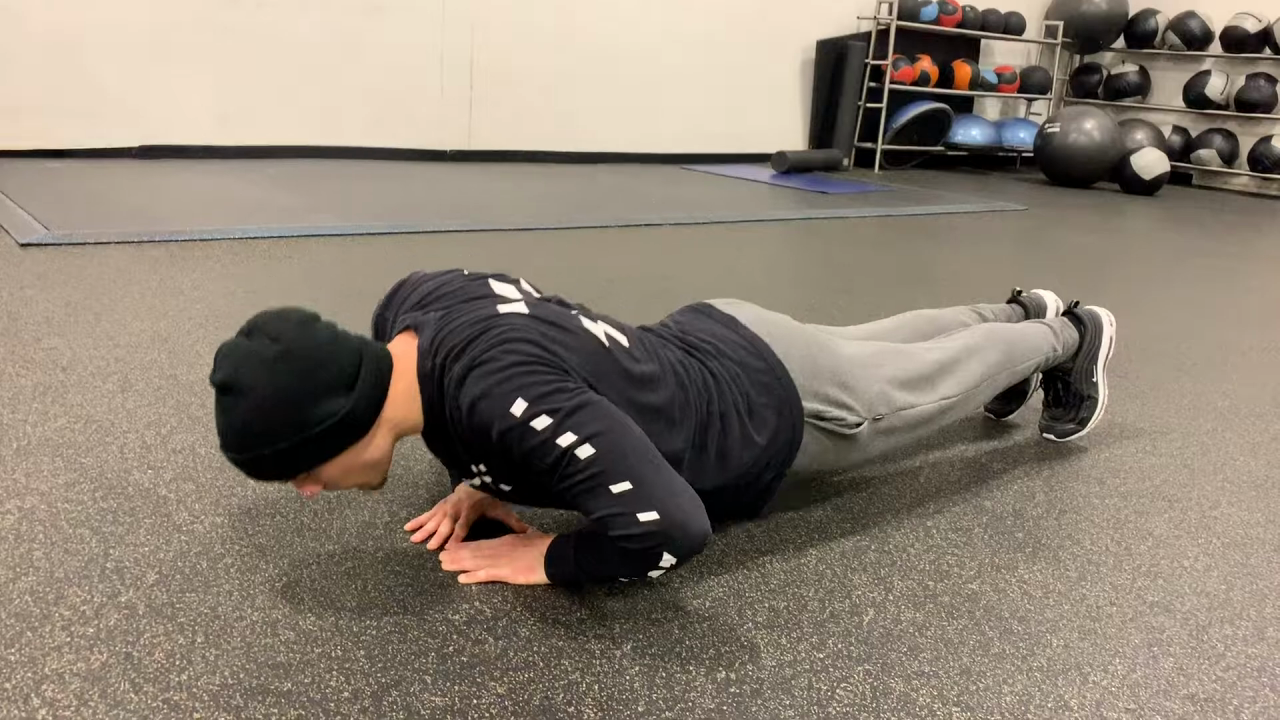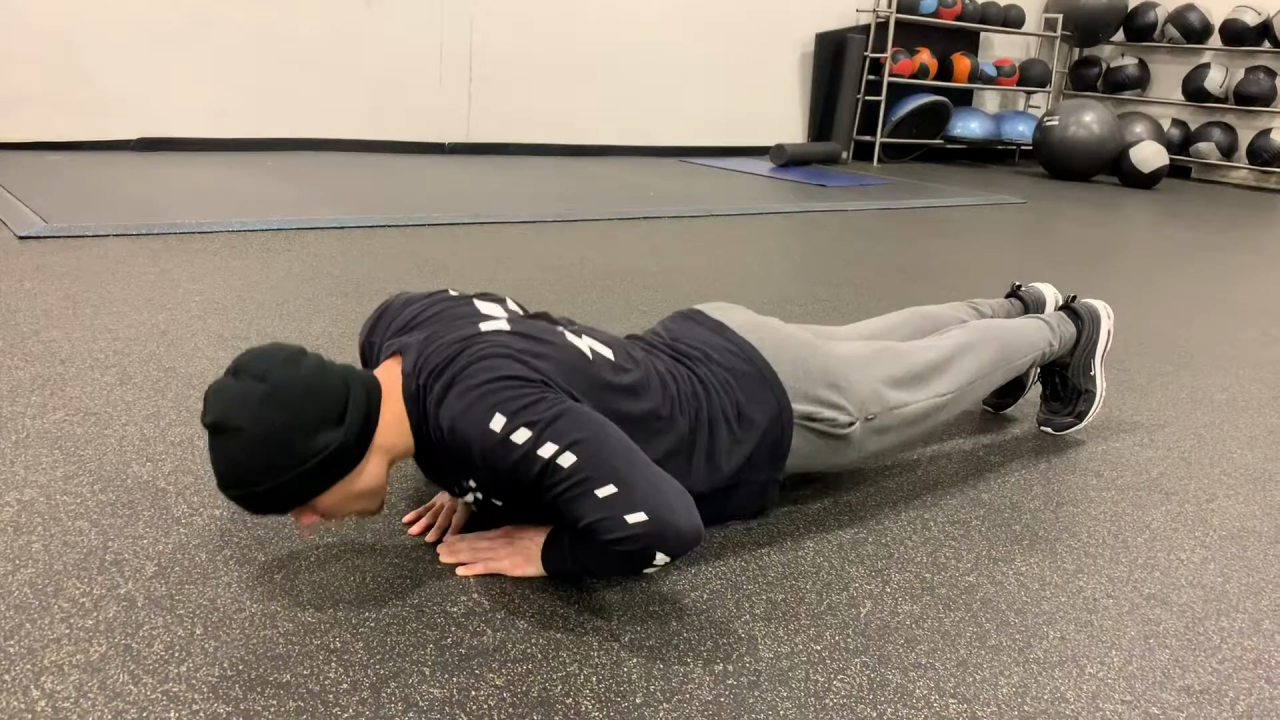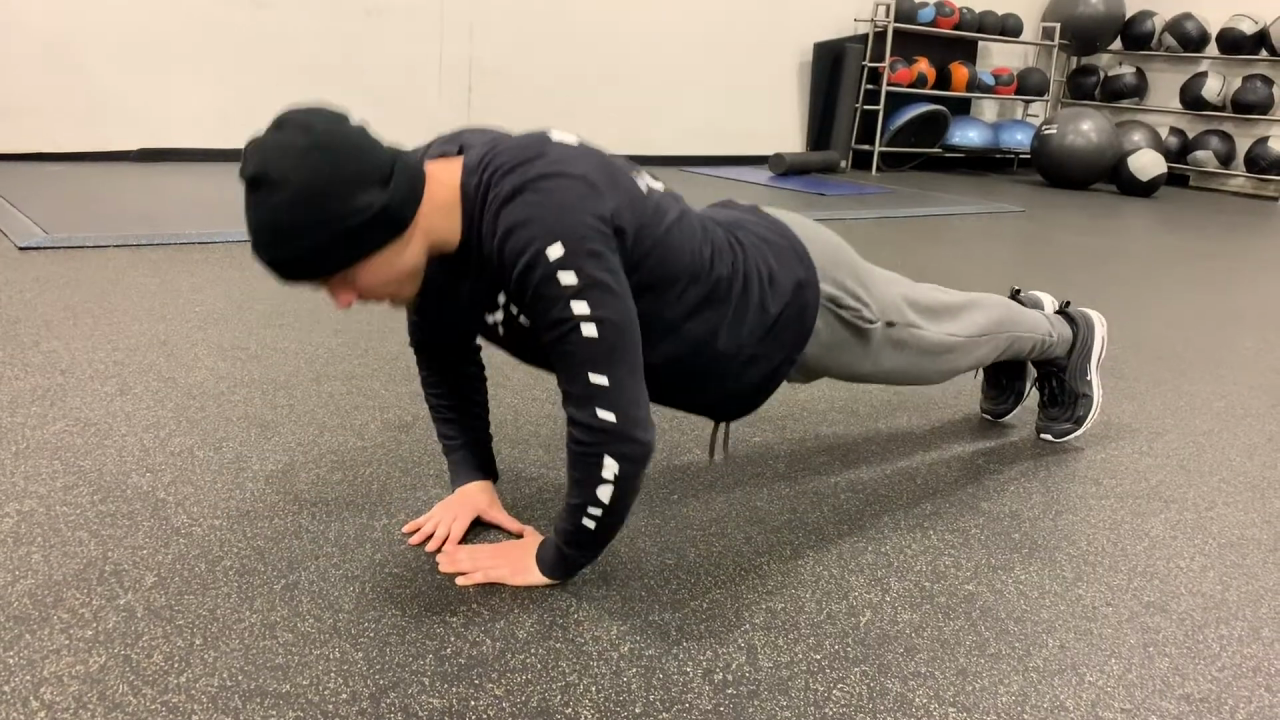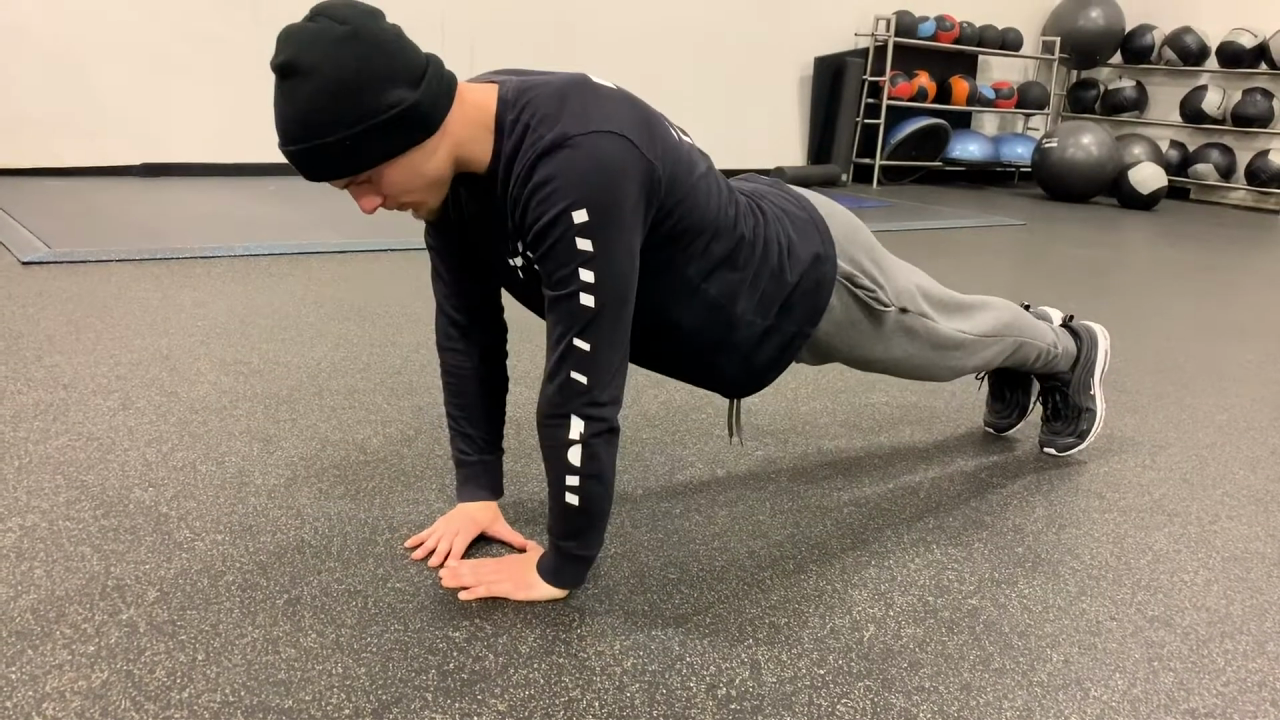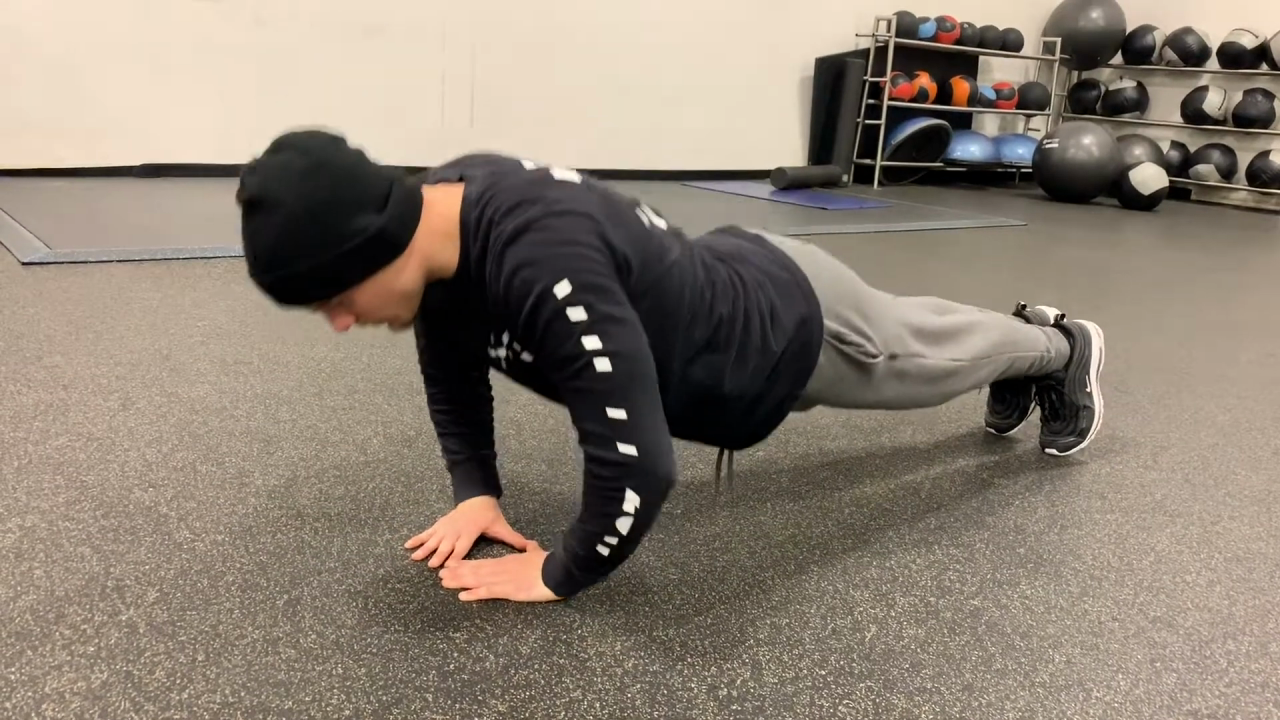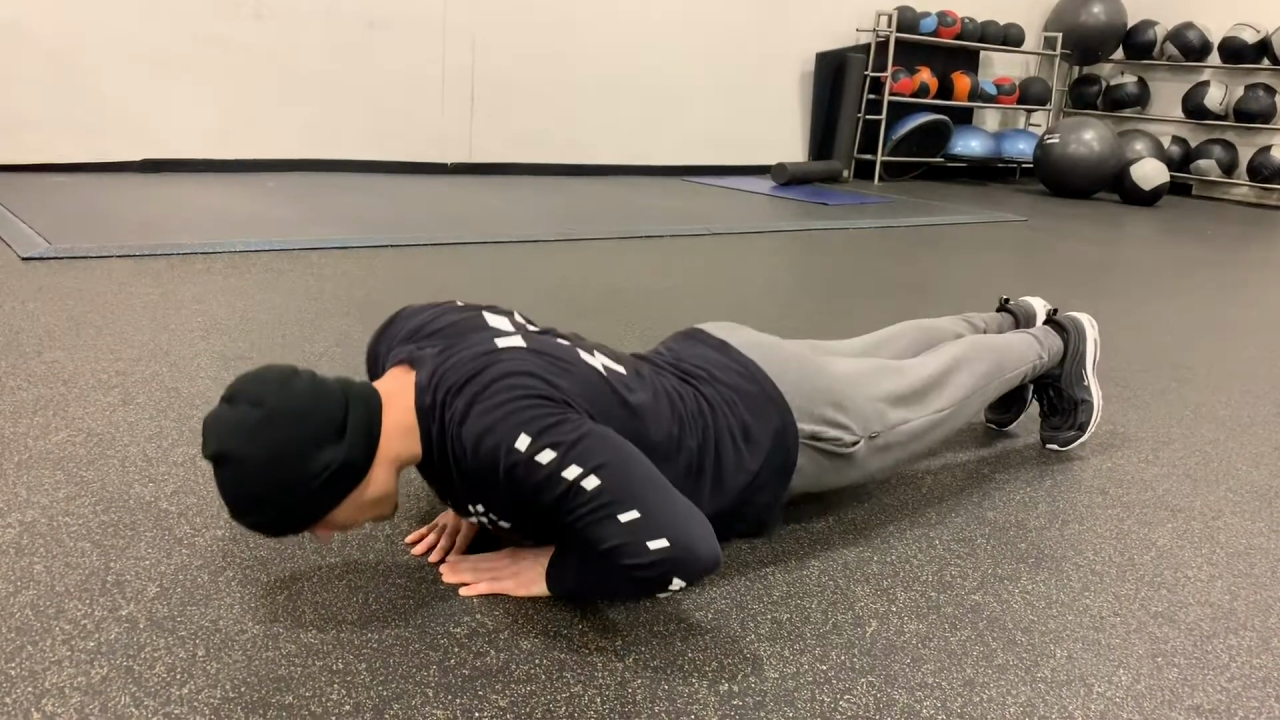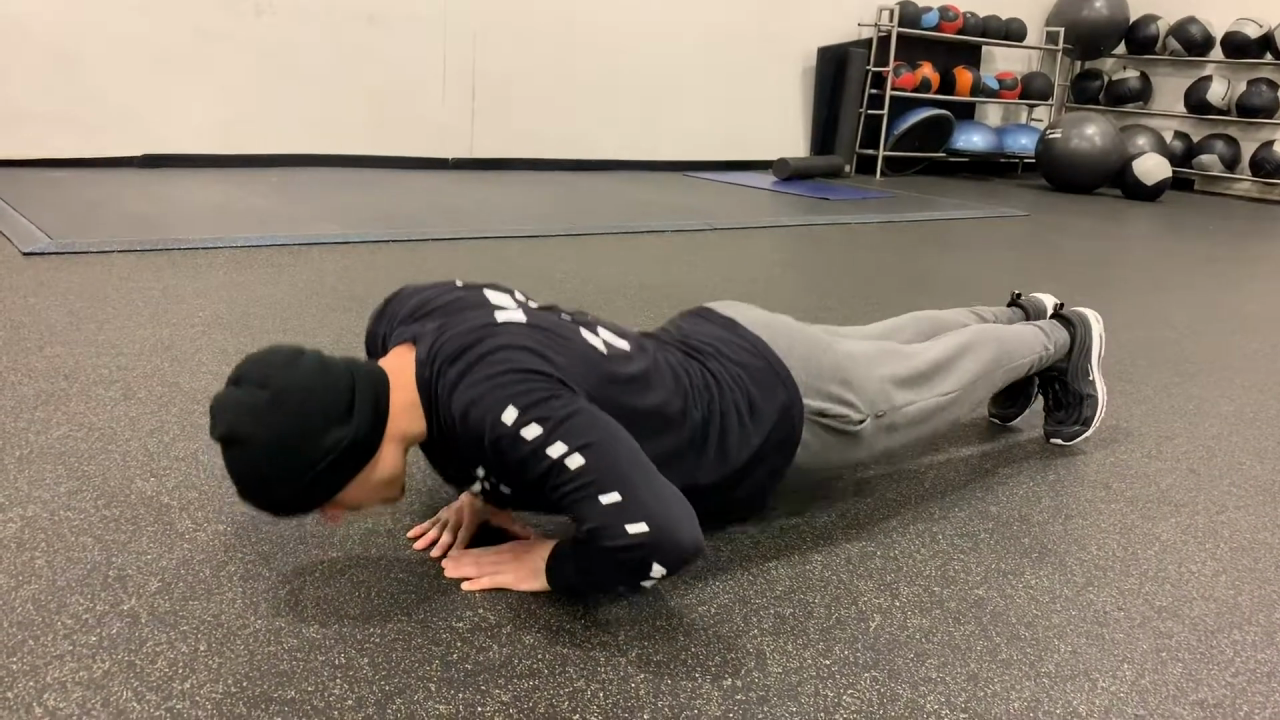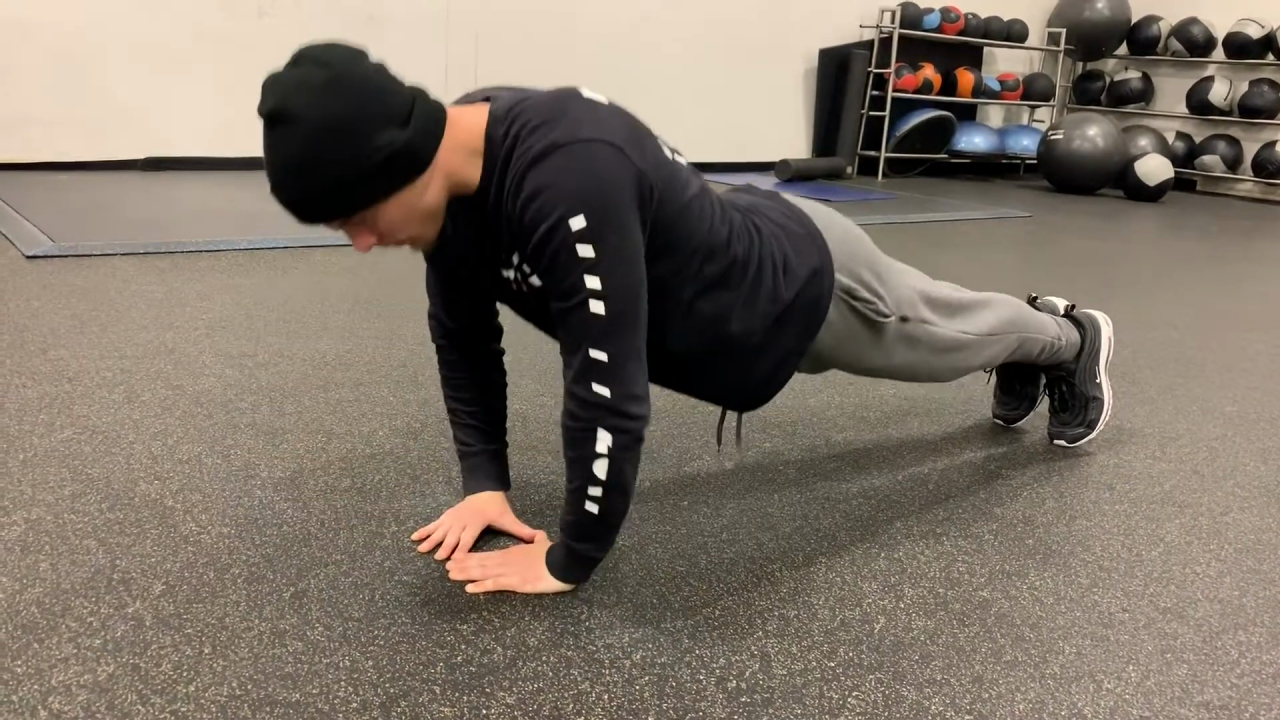
dt=0.5s
person 1, frame 1
left shoulder: (504, 391)
right shoulder: (403, 317)
left elbow: (671, 525)
left wrist: (549, 558)
right wrist: (473, 482)
left hip: (779, 404)
right hip: (708, 344)
left knee: (925, 382)
right knee: (880, 346)
left ankle: (1067, 339)
right ankle: (1017, 315)
person 1, frame 2
left shoulder: (490, 407)
right shoulder: (389, 337)
left elbow: (665, 523)
left wrist: (542, 548)
right wrist: (471, 484)
left hip: (767, 407)
right hip: (702, 348)
left knee: (921, 377)
right knee: (877, 343)
left ankle: (1067, 331)
right ankle: (1014, 310)
person 1, frame 3
left shoulder: (545, 233)
right shoulder: (426, 189)
left elbow: (618, 432)
right elbow: (444, 338)
left wrist: (552, 561)
right wrist: (472, 477)
left hip: (792, 297)
right hip: (729, 260)
left knee: (937, 337)
right knee: (930, 326)
left ankle: (1060, 335)
right ankle: (1021, 316)
person 1, frame 4
left shoulder: (580, 161)
right shoulder: (457, 149)
left elbow: (583, 385)
right elbow: (468, 330)
left wrist: (561, 567)
right wrist: (478, 492)
left hip: (803, 274)
right hip: (736, 259)
left knee: (945, 340)
right knee: (942, 342)
left ankle: (1067, 352)
right ankle: (1028, 340)
person 1, frame 5
left shoulder: (546, 261)
right shoulder: (432, 223)
left elbow: (638, 460)
right elbow: (453, 368)
left wrist: (560, 576)
right wrist: (476, 493)
left hip: (794, 327)
right hip: (729, 287)
left knee: (937, 357)
right knee: (932, 342)
left ankle: (1059, 350)
right ankle: (1025, 322)
person 1, frame 6
left shoulder: (504, 432)
right shoulder: (397, 347)
left elbow: (682, 545)
left wrist: (549, 567)
right wrist: (480, 501)
left hip: (770, 428)
right hip: (703, 367)
left knee: (915, 397)
right knee: (873, 359)
left ankle: (1053, 345)
right ankle: (1005, 323)
person 1, frame 7
left shoulder: (498, 404)
right shoulder: (399, 327)
left elbow: (663, 534)
left wrist: (549, 564)
right wrist: (480, 489)
left hip: (775, 404)
right hip: (708, 348)
left knee: (920, 381)
right knee: (886, 350)
left ankle: (1057, 341)
right ankle: (1013, 320)
person 1, frame 8
left shoulder: (571, 176)
right shoulder: (450, 162)
left elbow: (608, 392)
right elbow: (463, 334)
left wrist: (570, 562)
right wrist: (485, 484)
left hip: (803, 287)
right hip: (738, 263)
left knee: (948, 338)
right knee: (946, 344)
left ankle: (1069, 341)
right ankle: (1033, 323)
